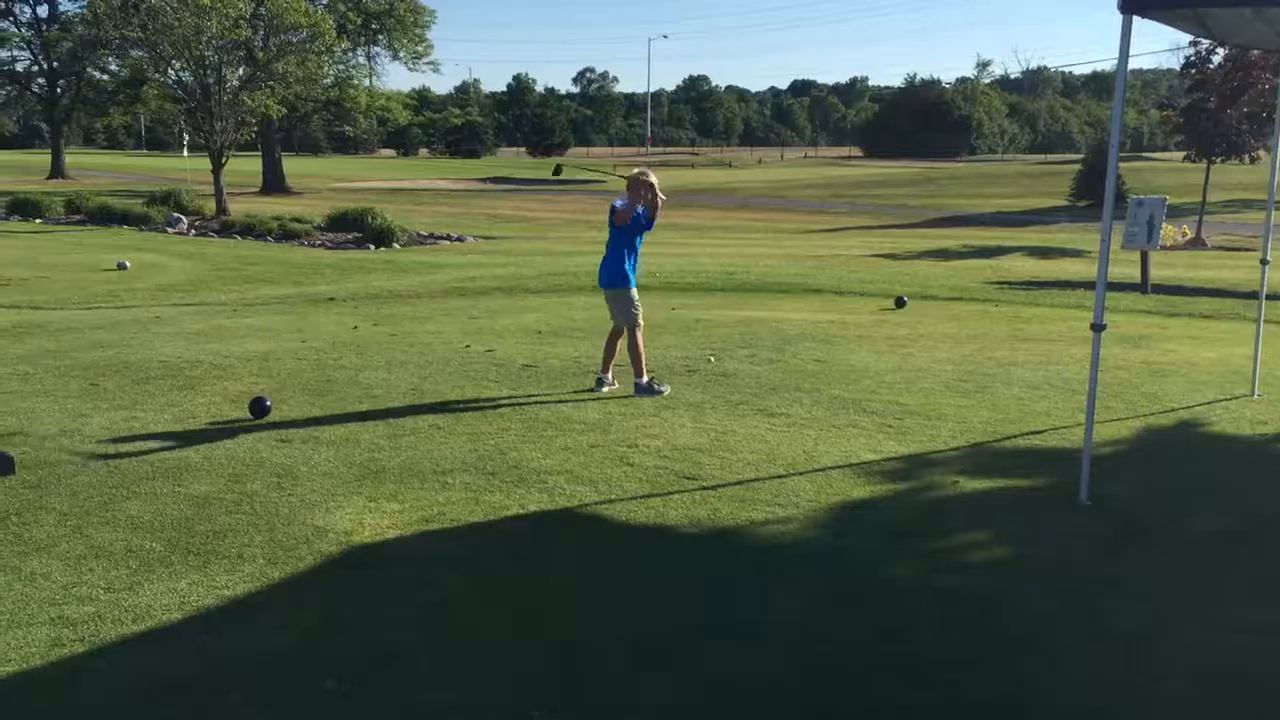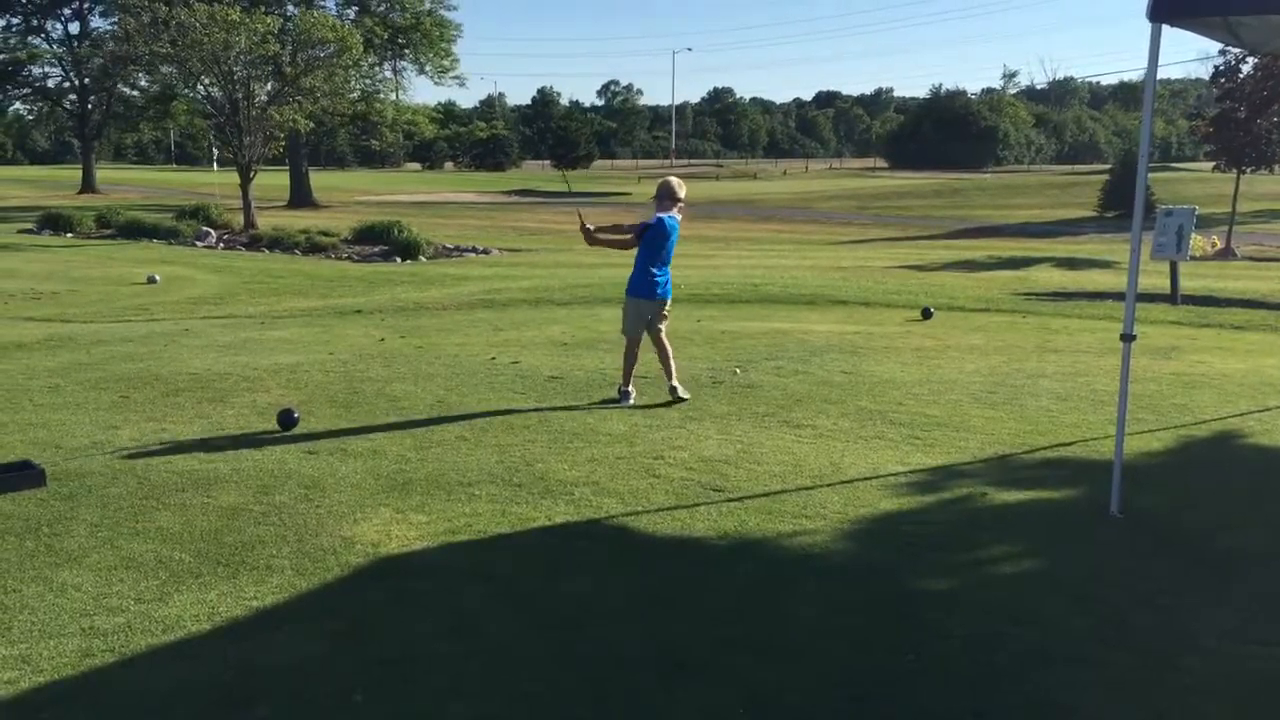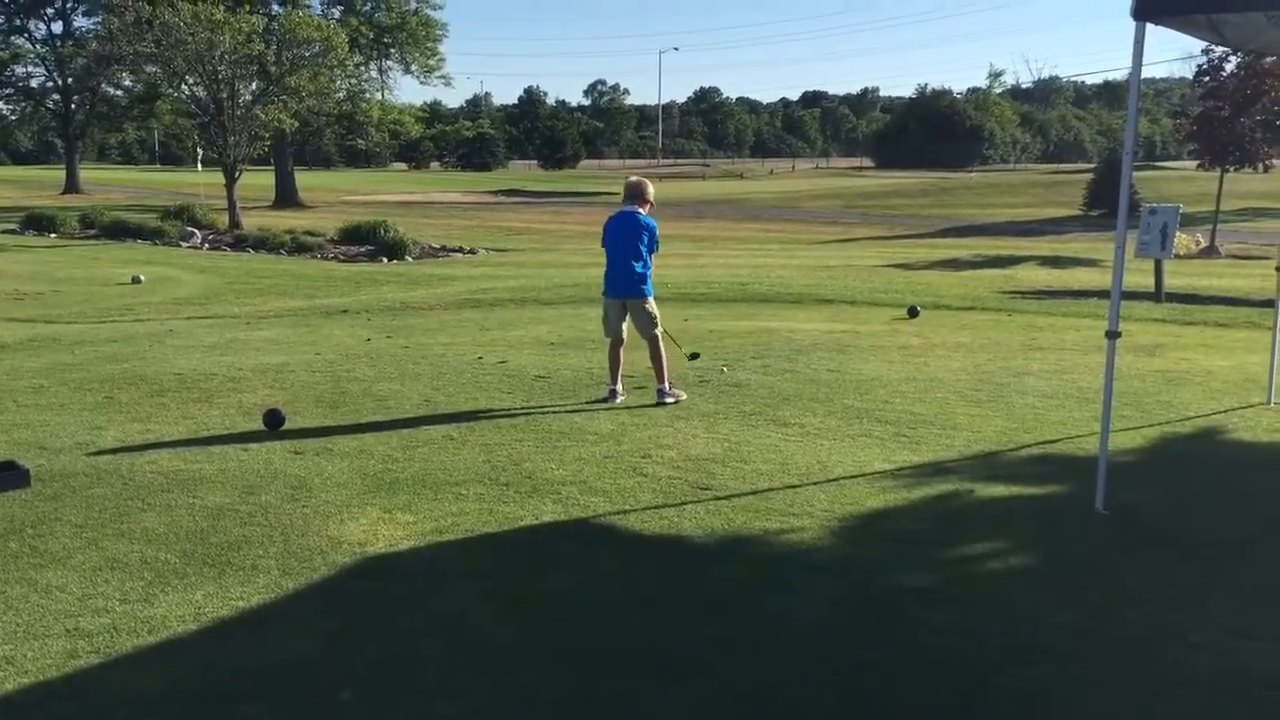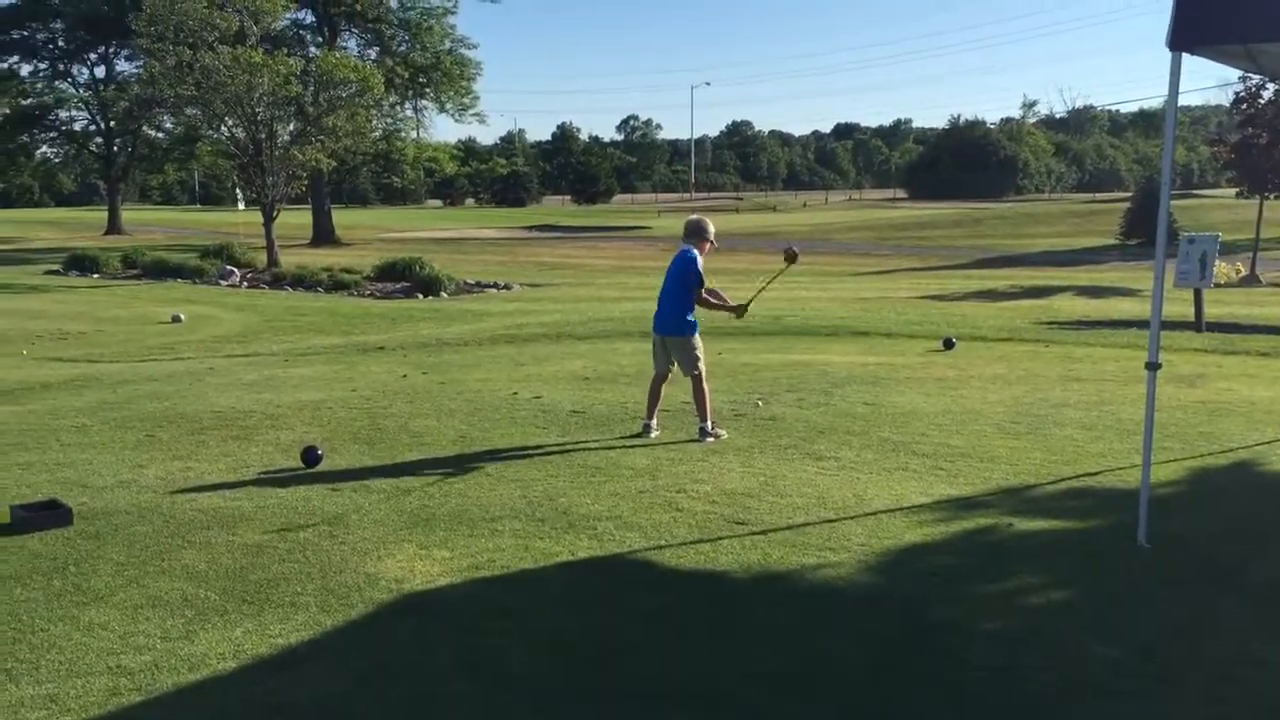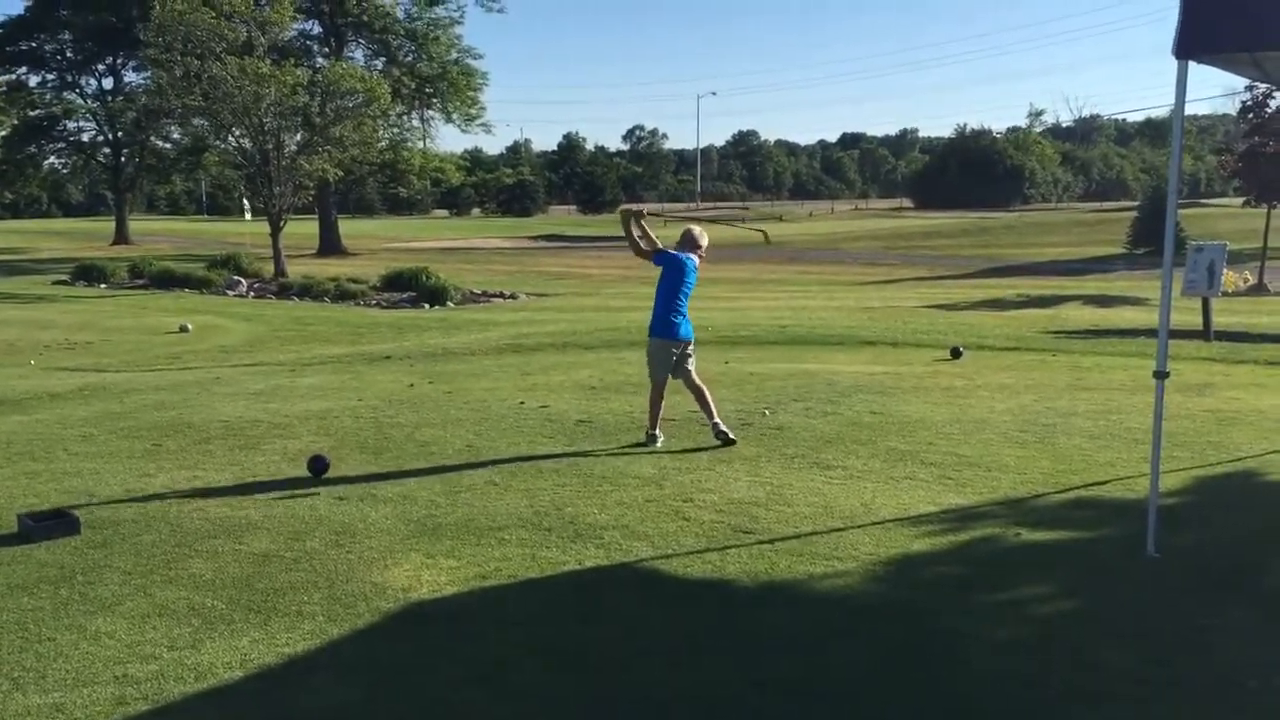
dt=1s
person 1, frame 1
left shoulder: (643, 214)
right shoulder: (620, 208)
left elbow: (655, 210)
right elbow: (621, 219)
left wrist: (652, 192)
right wrist: (637, 198)
left hip: (615, 277)
right hip: (619, 278)
left knee: (619, 327)
right knee: (634, 327)
left ankle: (604, 377)
right ankle: (641, 382)
person 1, frame 2
left shoulder: (661, 223)
right shoulder: (671, 223)
left elbow: (631, 243)
right elbow: (632, 229)
left wrist: (597, 239)
right wrist: (596, 230)
left hip: (642, 290)
right hip: (662, 291)
left knee: (633, 340)
right knee: (659, 337)
left ankle: (626, 390)
right ankle: (674, 384)
person 1, frame 3
left shoulder: (611, 223)
right shoulder: (648, 224)
left elbow: (611, 253)
right elbow: (650, 260)
left hip: (613, 290)
right hip: (639, 290)
left knee: (616, 340)
right knee: (654, 338)
left ankle: (615, 389)
right ankle: (664, 388)
person 1, frame 4
left shoulder: (680, 258)
right shoulder: (693, 260)
left elbow: (708, 290)
right elbow: (699, 298)
left wrist: (731, 306)
right wrist: (730, 308)
left hip: (661, 325)
right hip: (681, 327)
left knee: (660, 374)
right knee: (697, 376)
left ankle: (649, 423)
right ankle: (706, 427)
person 1, frame 5
left shoulder: (676, 260)
right shoulder: (692, 265)
left elbow: (642, 252)
right elbow: (658, 250)
left wrist: (630, 224)
right wrist: (639, 224)
left hip: (663, 331)
right hip: (683, 333)
left knee: (658, 383)
right knee: (692, 380)
left ankle: (654, 432)
right ankle: (716, 424)
